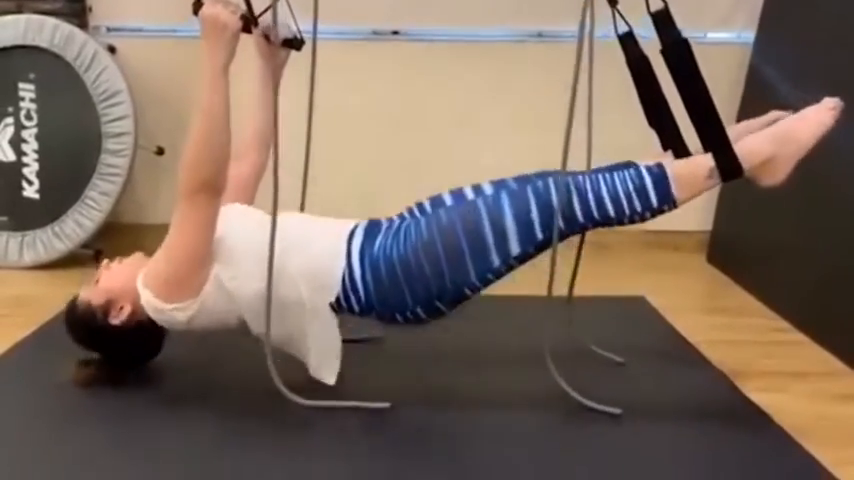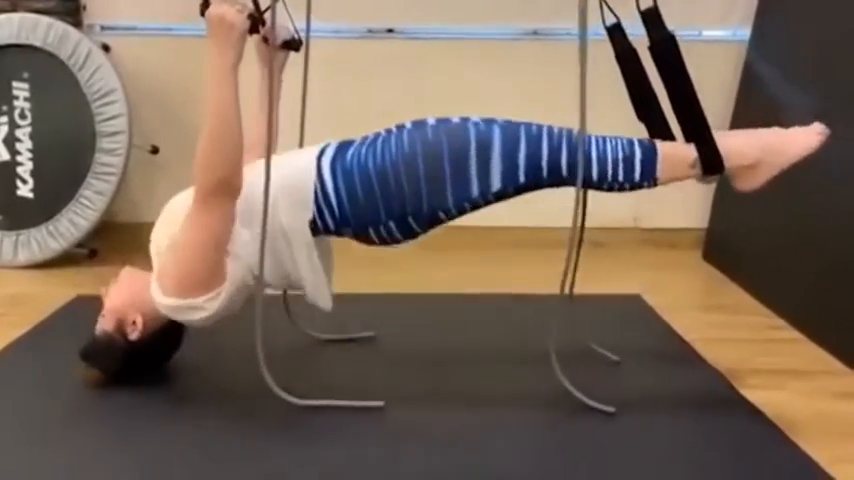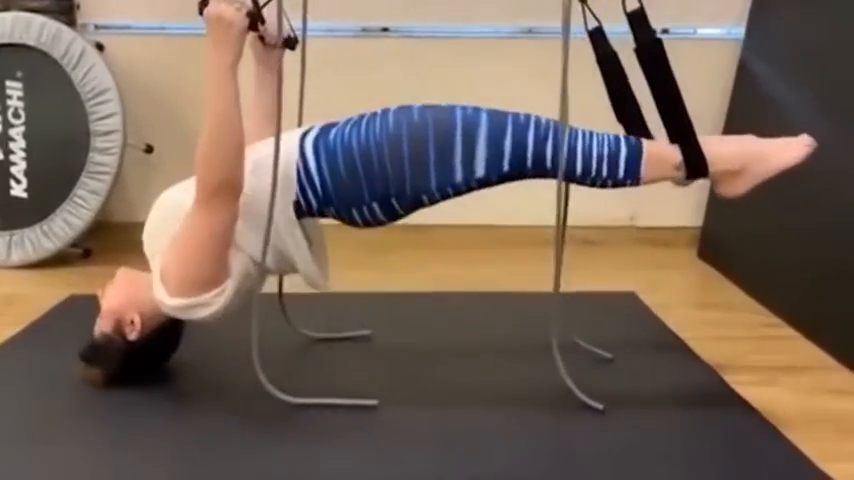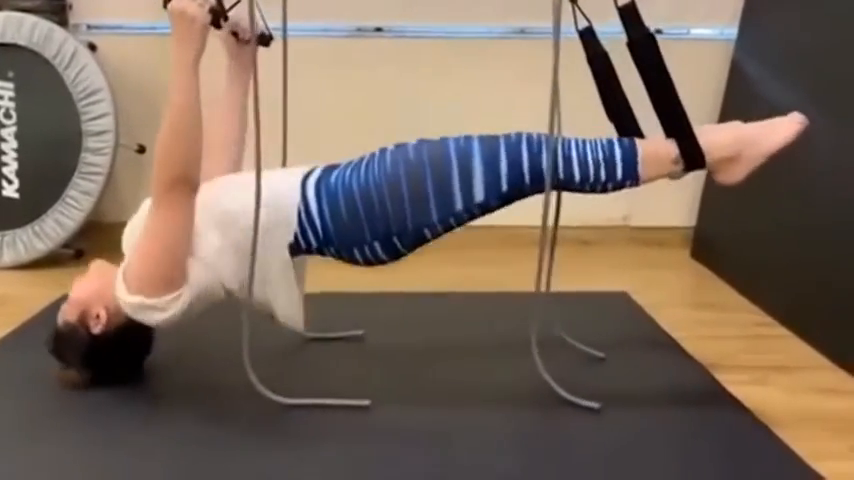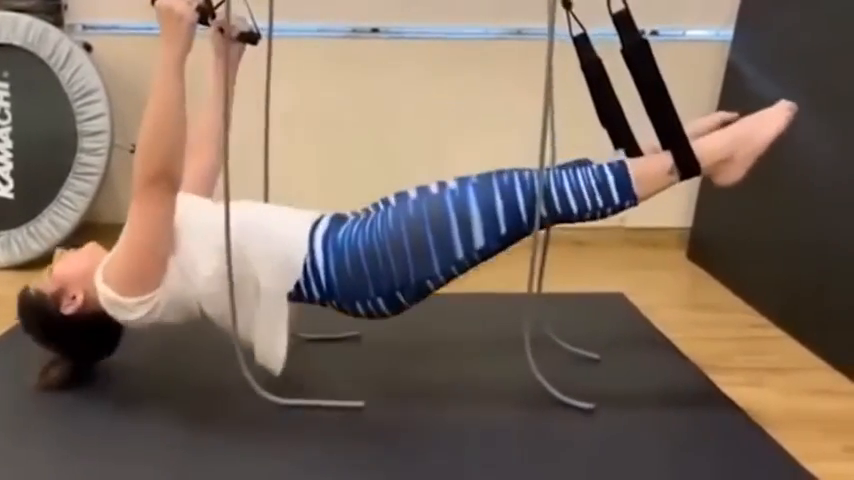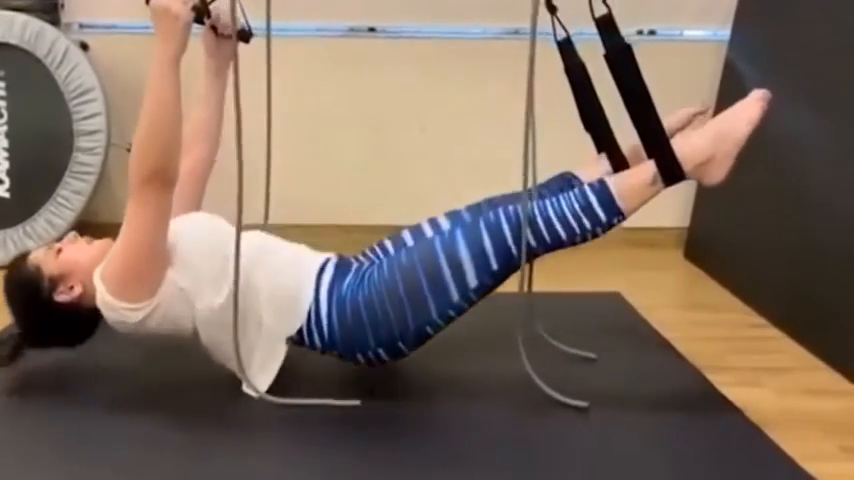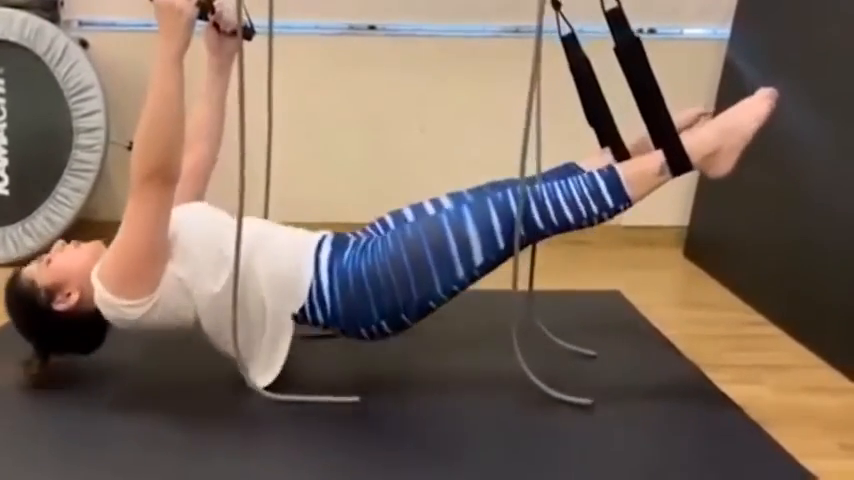
dt=0.3s
person 1, frame 1
left shoulder: (178, 275)
right shoulder: (166, 293)
left elbow: (243, 171)
right elbow: (202, 187)
left wrist: (270, 74)
left hip: (377, 255)
right hip: (383, 268)
left knee: (558, 195)
right knee: (557, 200)
left ankle: (727, 150)
right ankle: (747, 158)
person 1, frame 2
left shoulder: (174, 255)
right shoulder: (180, 290)
left elbow: (248, 165)
right elbow: (218, 185)
left wrist: (271, 72)
left hip: (355, 185)
right hip: (363, 187)
left knee: (546, 155)
right knee: (546, 152)
left ankle: (713, 150)
right ankle: (723, 155)
person 1, frame 3
left shoulder: (172, 270)
right shoulder: (183, 288)
left elbow: (247, 162)
right elbow: (224, 184)
left wrist: (266, 68)
left knee: (531, 142)
right knee: (534, 142)
left ankle: (702, 153)
right ankle: (714, 158)
person 1, frame 4
left shoulder: (147, 274)
right shoulder: (145, 290)
left elbow: (217, 171)
right elbow: (179, 181)
left wrist: (238, 67)
left hip: (328, 204)
right hip: (339, 210)
left knee: (527, 161)
right knee: (529, 159)
left ankle: (690, 147)
right ankle: (706, 149)
person 1, frame 5
left shoulder: (140, 262)
right shoulder: (127, 285)
left elbow: (199, 163)
right elbow: (155, 173)
left wrist: (226, 67)
left hip: (344, 249)
right hip: (345, 270)
left knee: (522, 190)
right knee: (530, 196)
left ankle: (671, 150)
right ankle: (708, 154)
person 1, frame 6
left shoulder: (151, 253)
right shoulder: (125, 291)
left elbow: (192, 162)
right elbow: (152, 175)
left wrist: (217, 68)
left hip: (342, 286)
right hip: (349, 313)
left knee: (516, 215)
right knee: (518, 228)
left ankle: (643, 154)
right ankle: (686, 158)
person 1, frame 7
left shoulder: (140, 266)
right shoulder: (119, 290)
left elbow: (194, 162)
right elbow: (151, 173)
left wrist: (221, 66)
left hip: (338, 266)
right hip: (350, 285)
left knee: (518, 204)
right knee: (518, 209)
left ankle: (654, 148)
right ankle: (694, 150)
